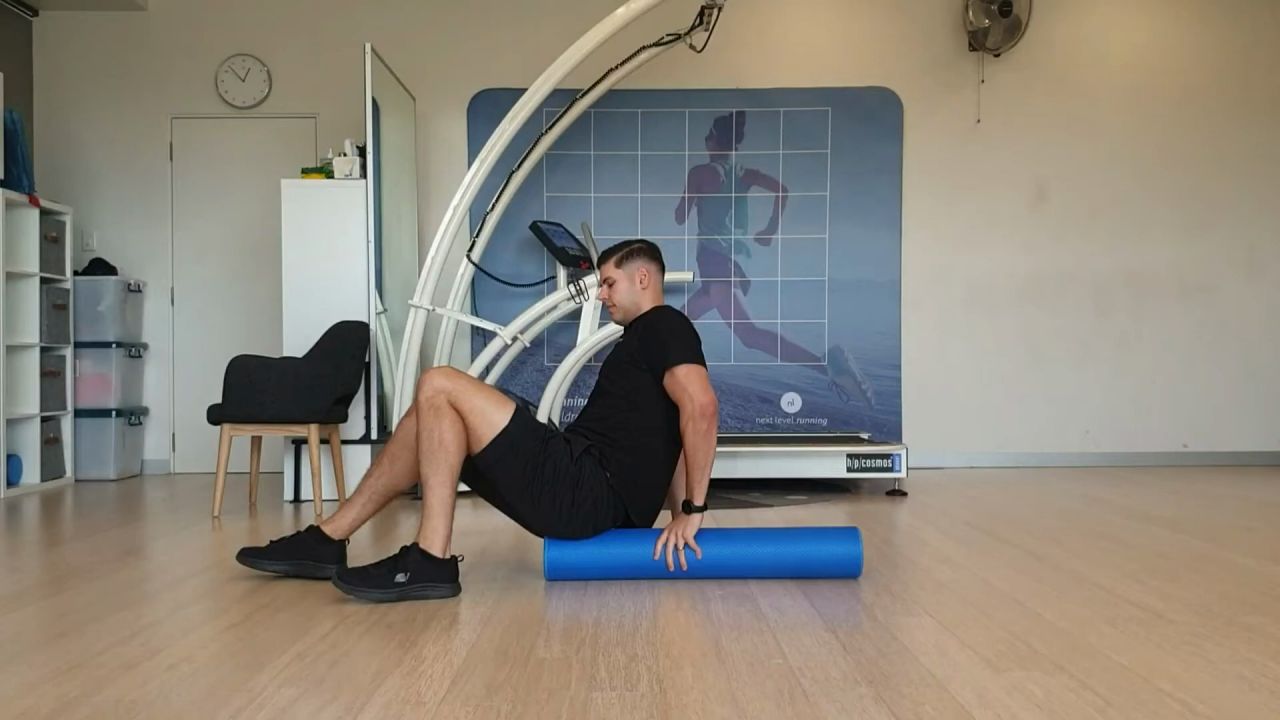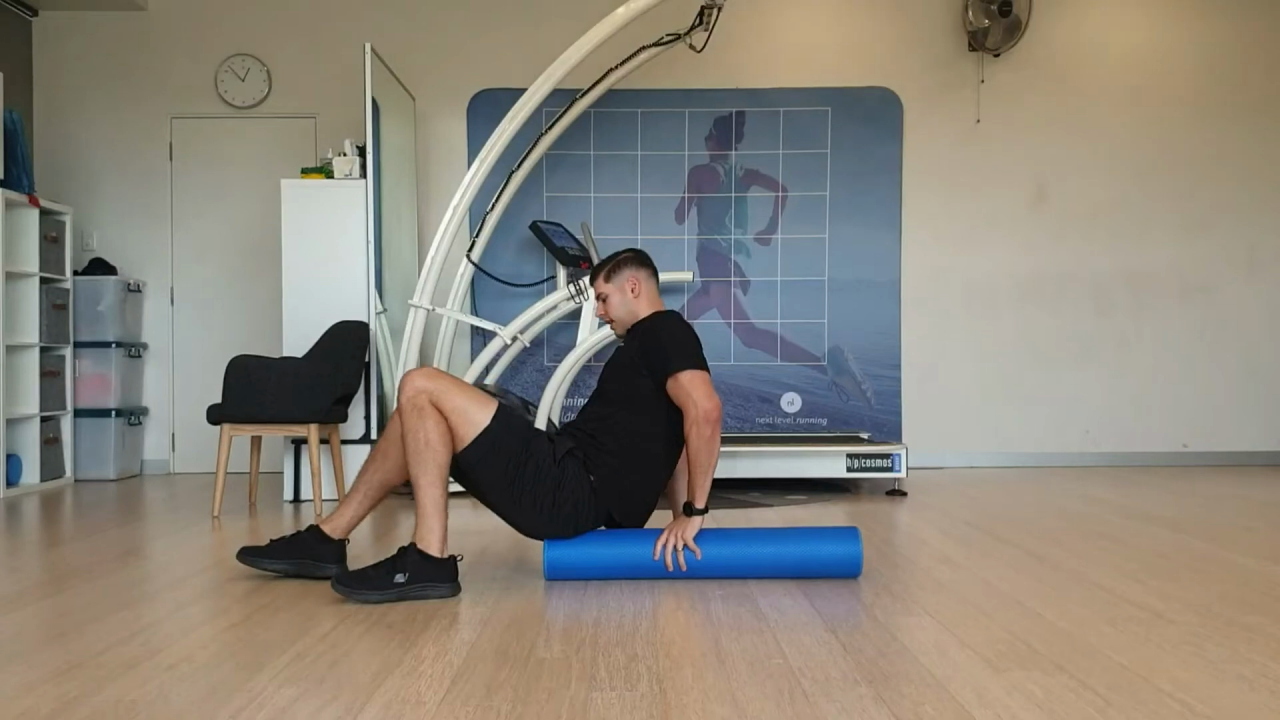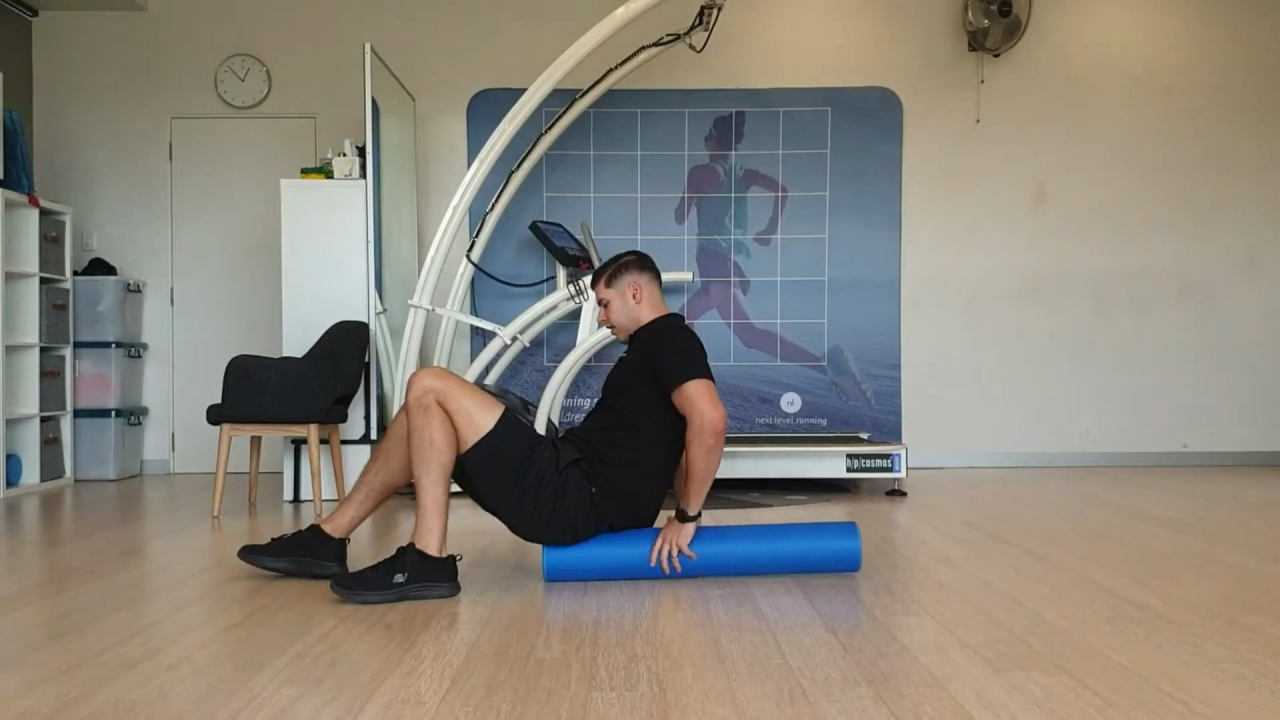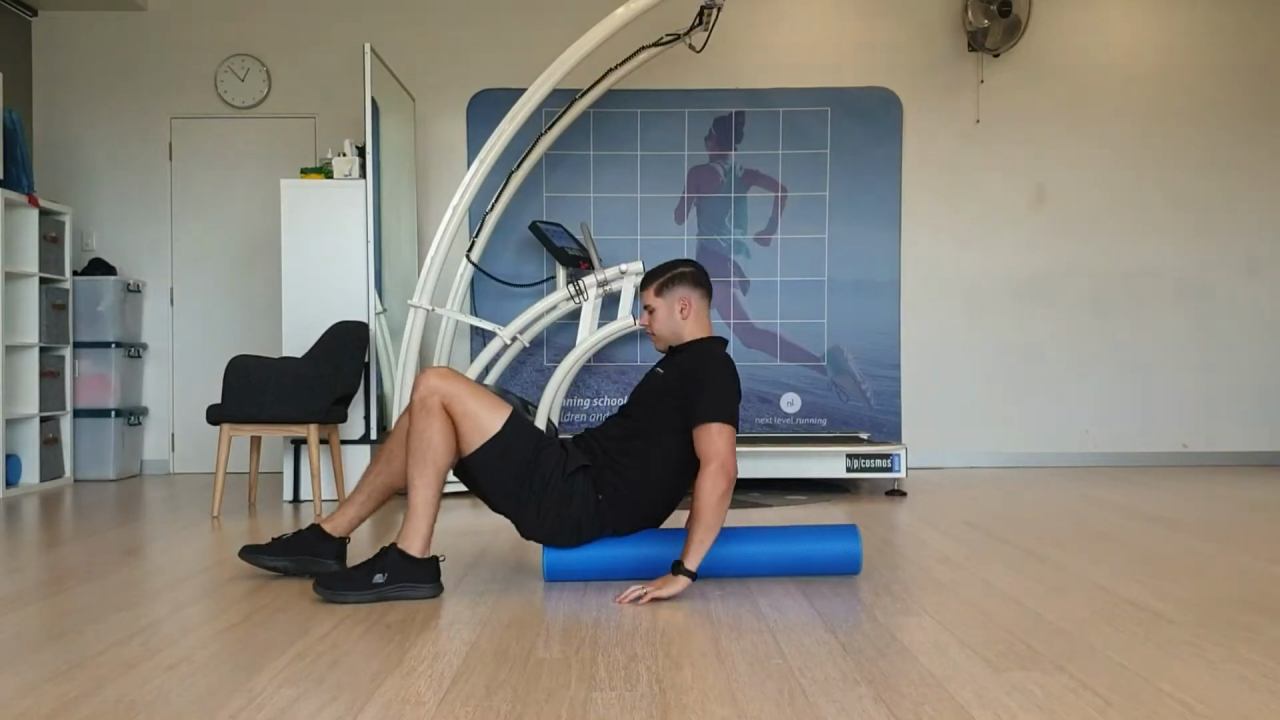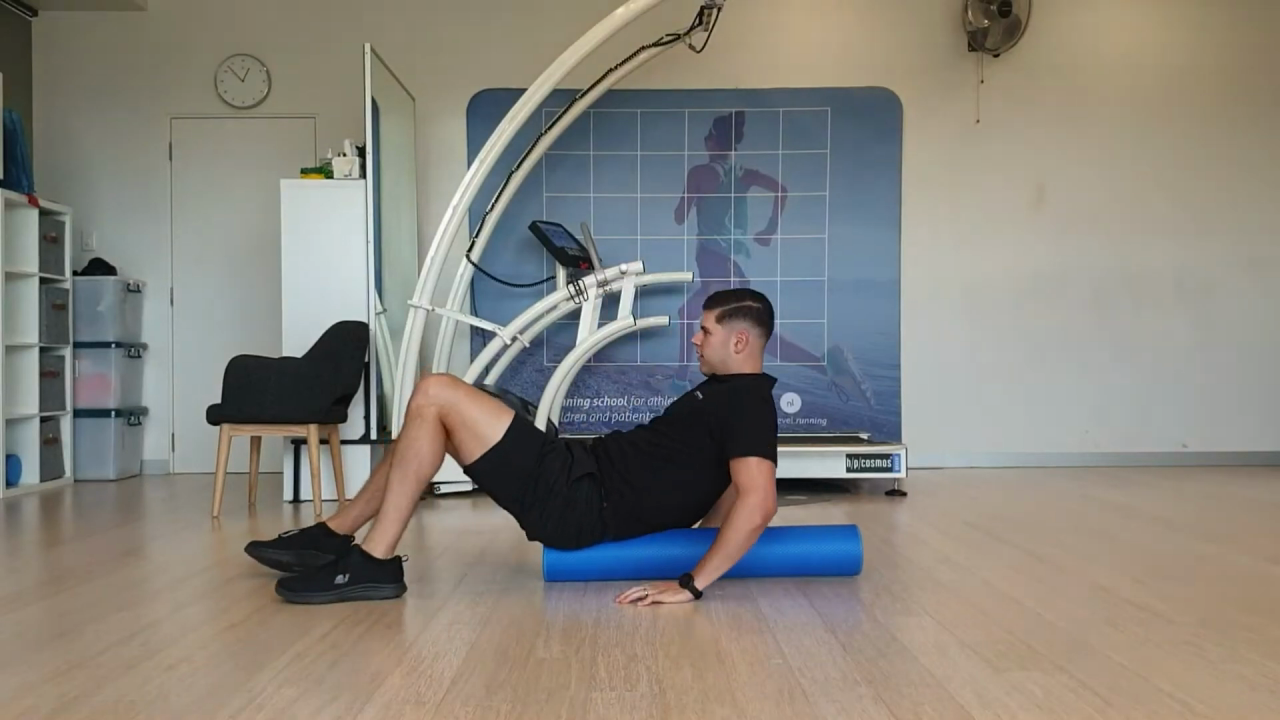
dt=0.3s
person 1, frame 1
left shoulder: (663, 325)
right shoulder: (650, 337)
left elbow: (701, 407)
right elbow: (664, 437)
left wrist: (693, 510)
right wrist: (677, 515)
left hip: (582, 493)
right hip: (581, 488)
left knee: (439, 388)
right knee: (429, 421)
left ankle: (432, 561)
right ankle: (327, 541)
person 1, frame 2
left shoulder: (664, 332)
right shoulder: (655, 342)
left elbow: (705, 412)
right elbow: (671, 438)
left wrist: (694, 513)
right wrist: (678, 513)
left hip: (566, 489)
right hip: (572, 487)
left knee: (420, 388)
right knee: (417, 418)
left ankle: (430, 562)
right ankle: (325, 540)
person 1, frame 3
left shoulder: (668, 339)
right shoulder: (660, 346)
left elbow: (710, 423)
right elbow: (680, 439)
left wrist: (687, 519)
left hip: (568, 499)
right hip: (573, 488)
left knee: (428, 388)
right knee: (421, 415)
left ankle: (429, 560)
right ankle: (326, 539)
person 1, frame 4
left shoulder: (706, 369)
right shoulder: (694, 363)
left elbow: (718, 469)
right elbow: (699, 466)
left wrist: (683, 572)
left hip: (573, 502)
right hip: (574, 485)
left knee: (435, 387)
right knee: (426, 414)
left ankle: (411, 560)
right ankle: (327, 539)
person 1, frame 5
left shoulder: (745, 403)
right shoulder: (733, 395)
left elbow: (758, 502)
right elbow: (737, 493)
left wrist: (691, 584)
left hip: (576, 503)
right hip: (586, 474)
left knee: (435, 395)
right knee: (432, 414)
left ankle: (374, 562)
right ankle: (334, 536)
person 2, frame 1
left shoulder: (700, 172)
right shoulder: (745, 174)
left elbow: (680, 218)
right elbow: (781, 189)
left wrist: (686, 196)
right wrist: (771, 229)
left hip: (715, 260)
right hip: (735, 261)
left knee: (749, 333)
right knee: (686, 315)
left ankle: (825, 364)
person 2, frame 2
left shoulder: (700, 173)
right shoulder: (745, 174)
left elbow: (680, 218)
right elbow: (781, 190)
left wrist: (687, 197)
right wrist: (771, 229)
left hip: (715, 260)
right hip: (736, 260)
left knee: (747, 332)
right knee: (686, 315)
left ankle: (826, 365)
person 2, frame 3
left shoulder: (700, 172)
right shoulder: (744, 173)
left elbow: (680, 218)
right elbow: (781, 189)
left wrist: (688, 196)
right wrist: (771, 229)
left hip: (714, 260)
right hip: (736, 261)
left knee: (748, 333)
right knee: (686, 315)
left ankle: (825, 364)
person 2, frame 4
left shoulder: (700, 173)
right shoulder: (745, 174)
left elbow: (680, 218)
right elbow: (780, 190)
left wrist: (687, 196)
right wrist: (770, 230)
left hip: (714, 260)
right hip: (735, 261)
left knee: (747, 333)
left ankle: (826, 364)
person 2, frame 5
left shoulder: (700, 173)
right shoulder: (745, 173)
left elbow: (680, 218)
right elbow: (780, 189)
left wrist: (686, 197)
right wrist: (770, 230)
left hip: (714, 260)
right hip: (735, 261)
right knee: (687, 314)
left ankle: (825, 364)
right ankle: (681, 381)
